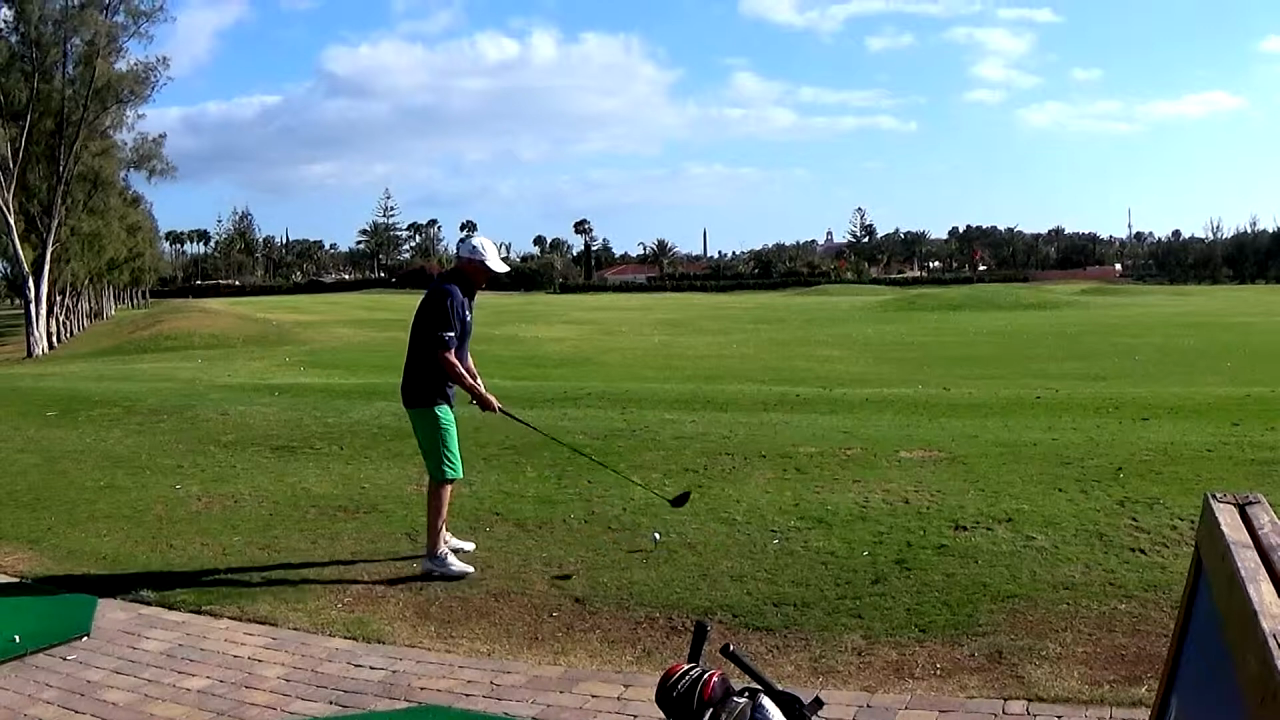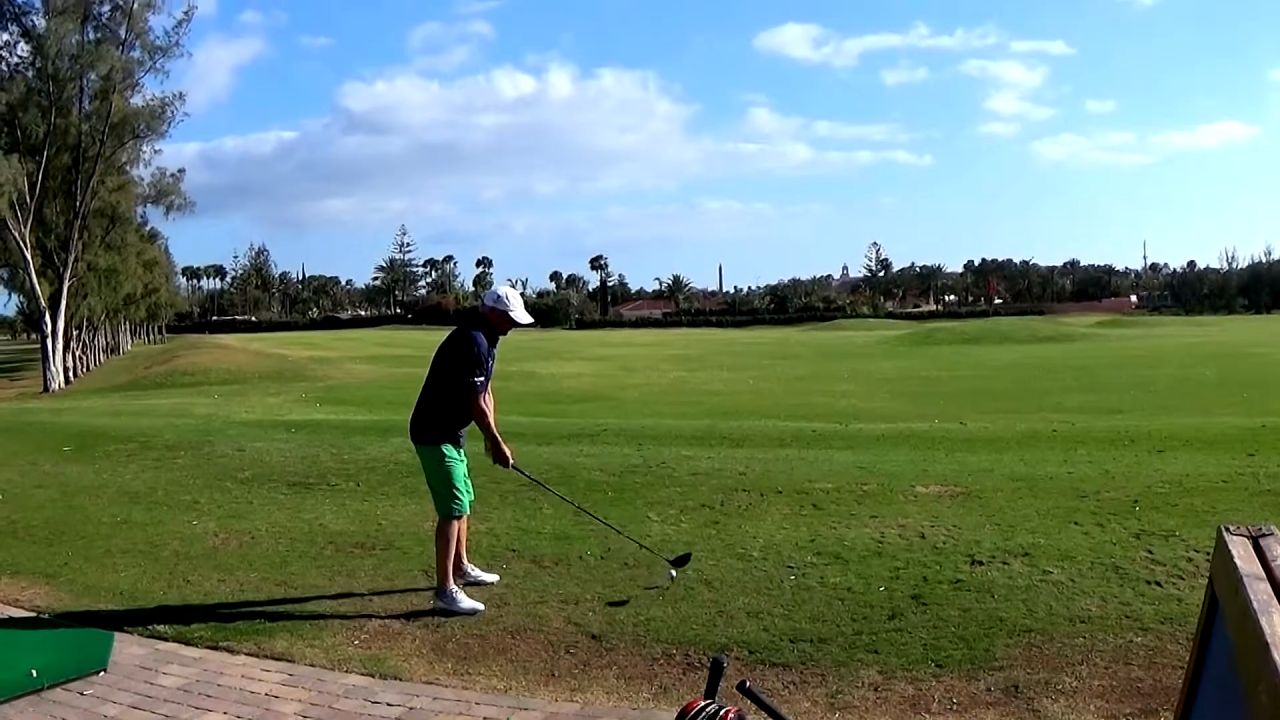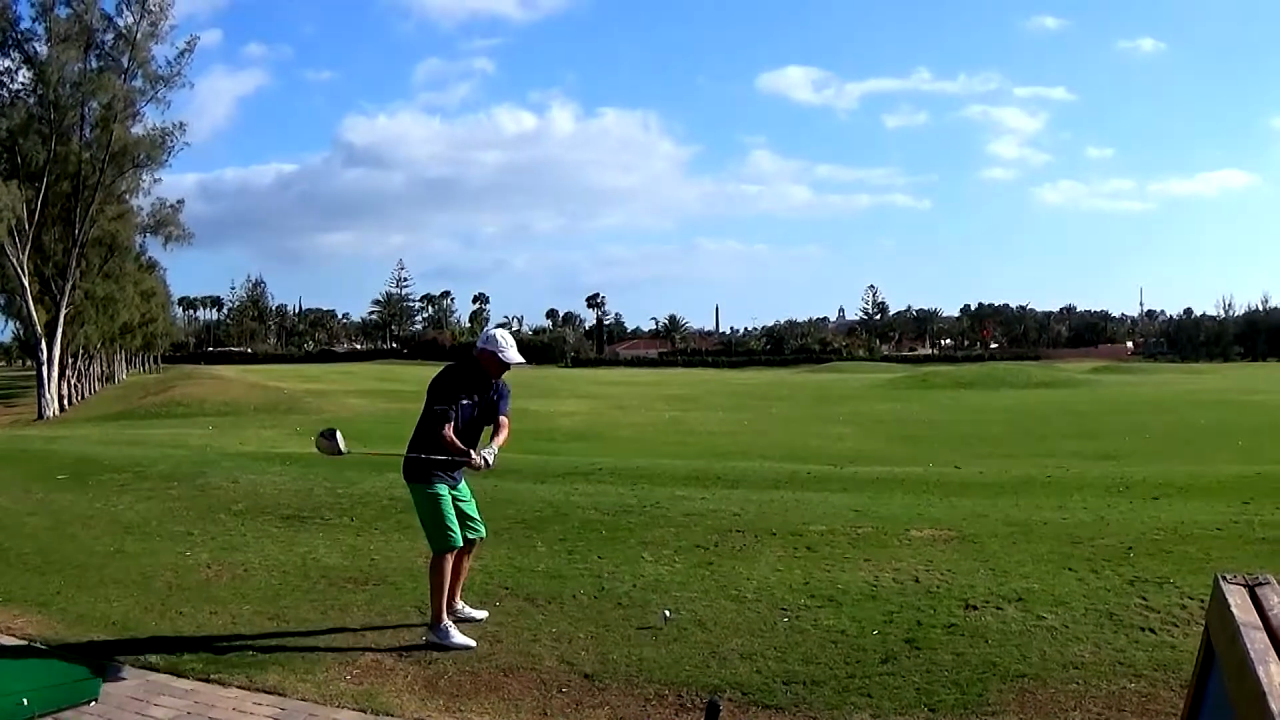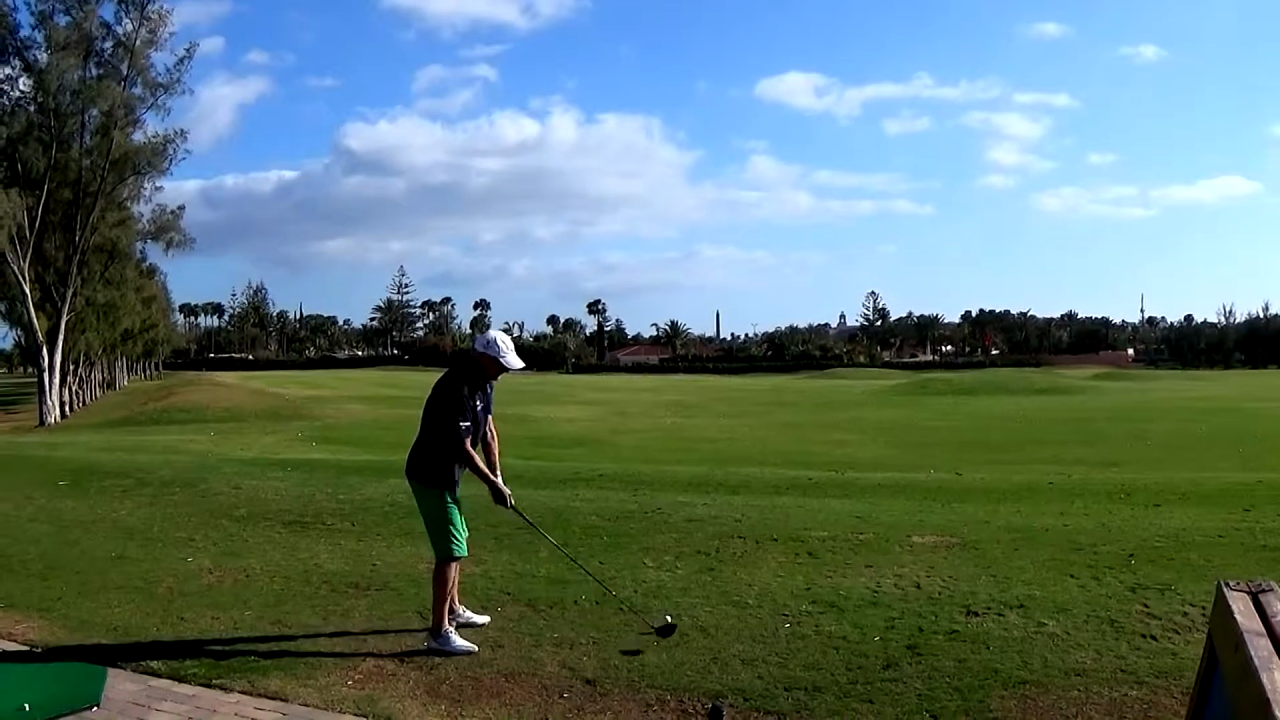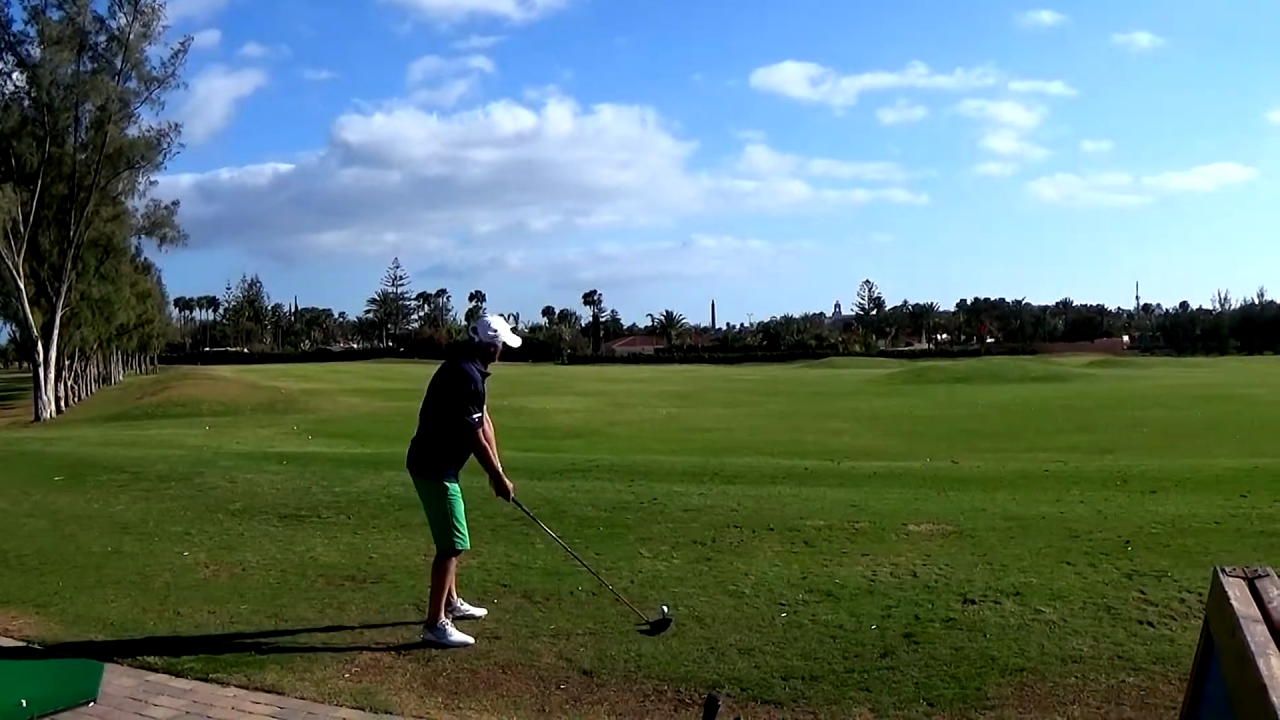
dt=1s
person 1, frame 1
left shoulder: (460, 293)
right shoulder: (447, 296)
right elbow: (446, 359)
left wrist: (477, 381)
right wrist: (478, 393)
left hip: (435, 393)
right hip: (428, 396)
left knee: (446, 469)
right knee: (445, 472)
left ankle: (441, 536)
right ankle: (435, 553)
person 1, frame 2
left shoulder: (482, 337)
right shoulder: (472, 342)
left elbow: (485, 393)
right elbow: (477, 404)
left wrist: (491, 439)
right wrist: (498, 444)
left hip: (447, 430)
right hip: (435, 433)
left knee: (462, 501)
right knee: (453, 508)
left ankle: (461, 567)
right ankle: (445, 589)
person 1, frame 3
left shoulder: (499, 388)
right shoulder: (450, 379)
left elbow: (502, 426)
right elbow: (444, 434)
left wrist: (491, 450)
right wrist: (465, 454)
left hip: (454, 472)
right hip: (425, 471)
left knee: (471, 536)
right knee: (448, 543)
left ankle: (453, 604)
right ankle: (439, 624)
person 1, frame 4
left shoulder: (483, 383)
right shoulder: (457, 389)
left elbow: (488, 431)
right elbow: (463, 450)
left wrist: (498, 477)
right wrist: (494, 485)
left hip: (442, 473)
right hip: (432, 475)
left knee: (455, 543)
right knee: (451, 550)
left ankle: (453, 609)
right ankle: (440, 631)
person 1, frame 5
left shoulder: (469, 367)
right shoulder: (466, 377)
left elbow: (484, 421)
right elbow: (476, 439)
left wrist: (498, 469)
right wrist: (499, 478)
left hip: (438, 464)
right hip: (434, 468)
left knee: (452, 538)
right knee: (452, 543)
left ankle: (450, 602)
right ankle: (435, 624)
